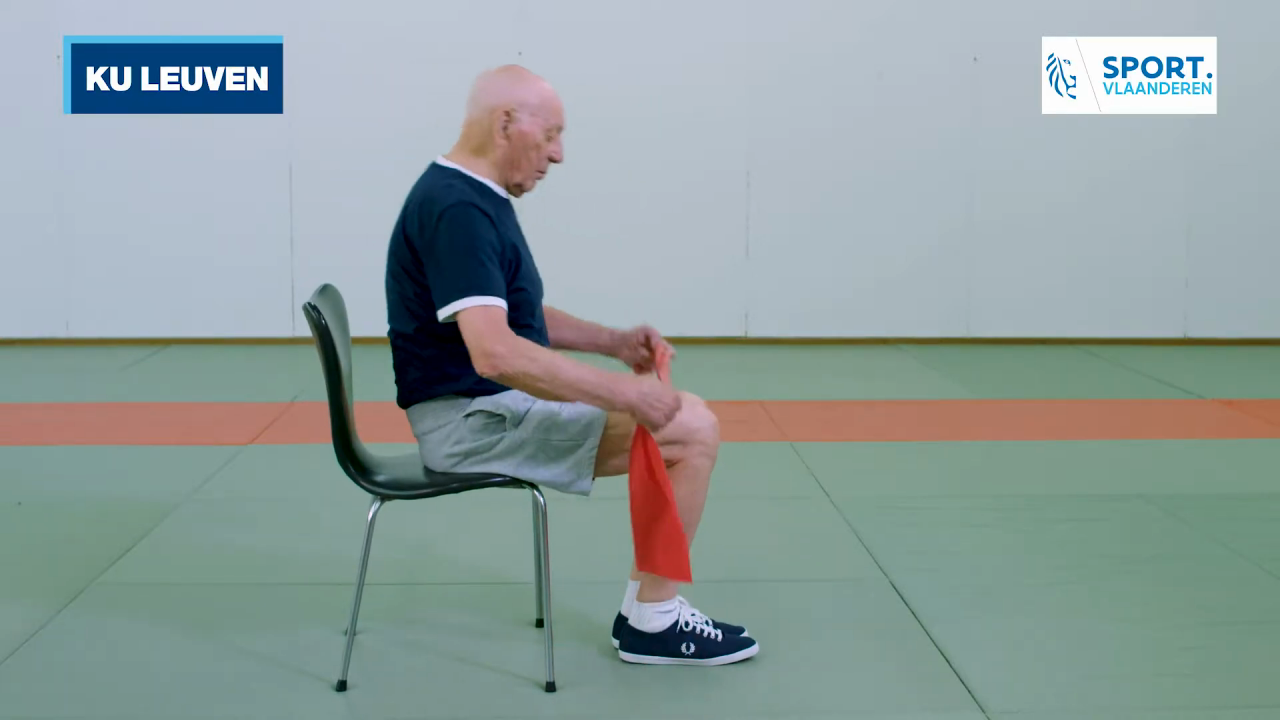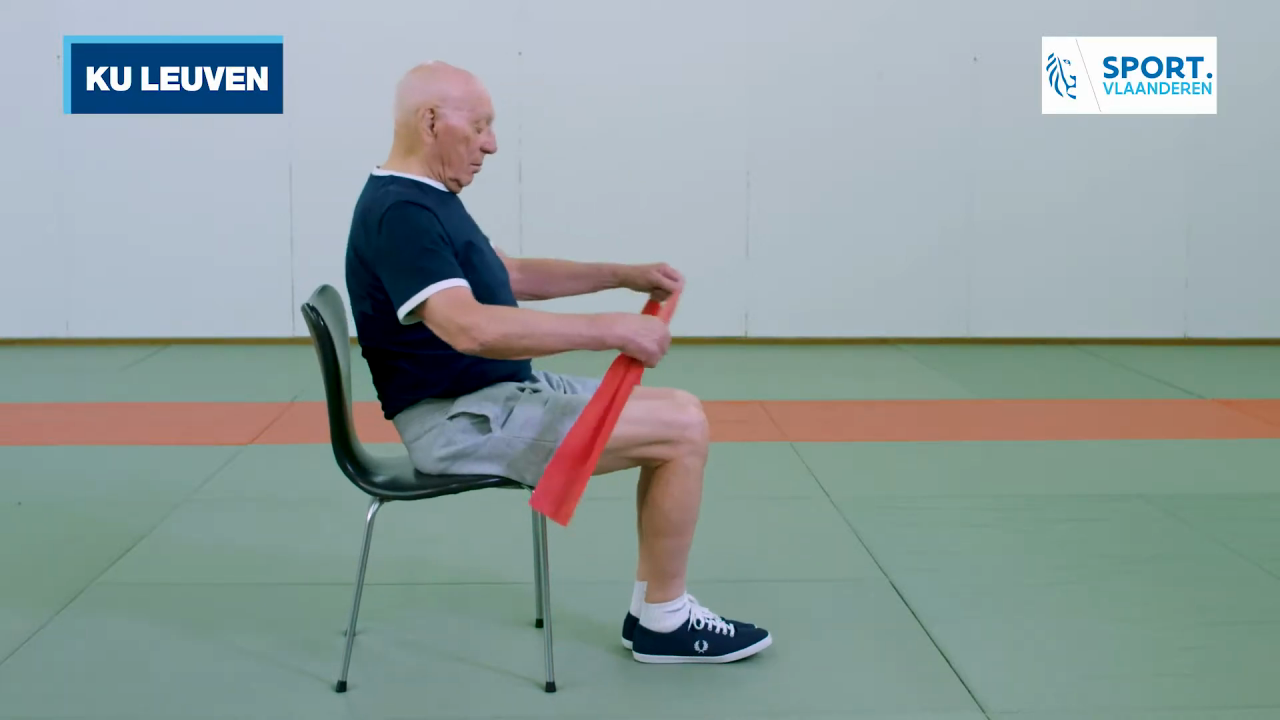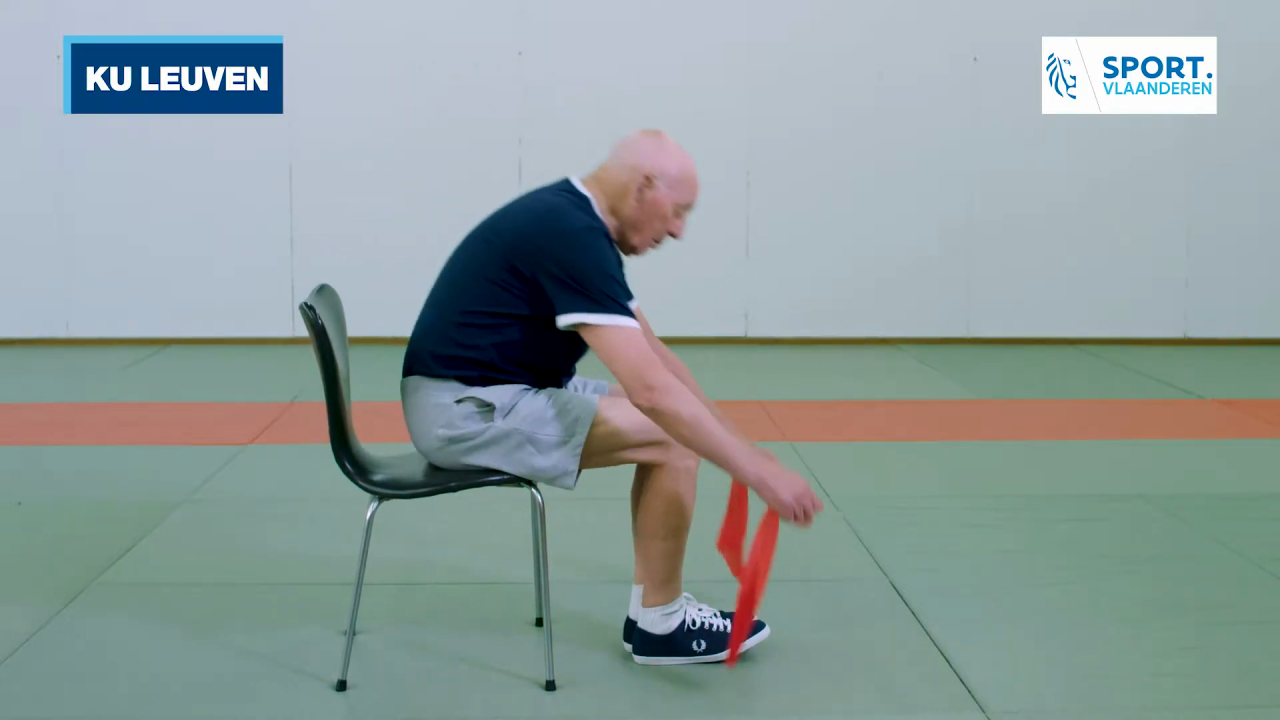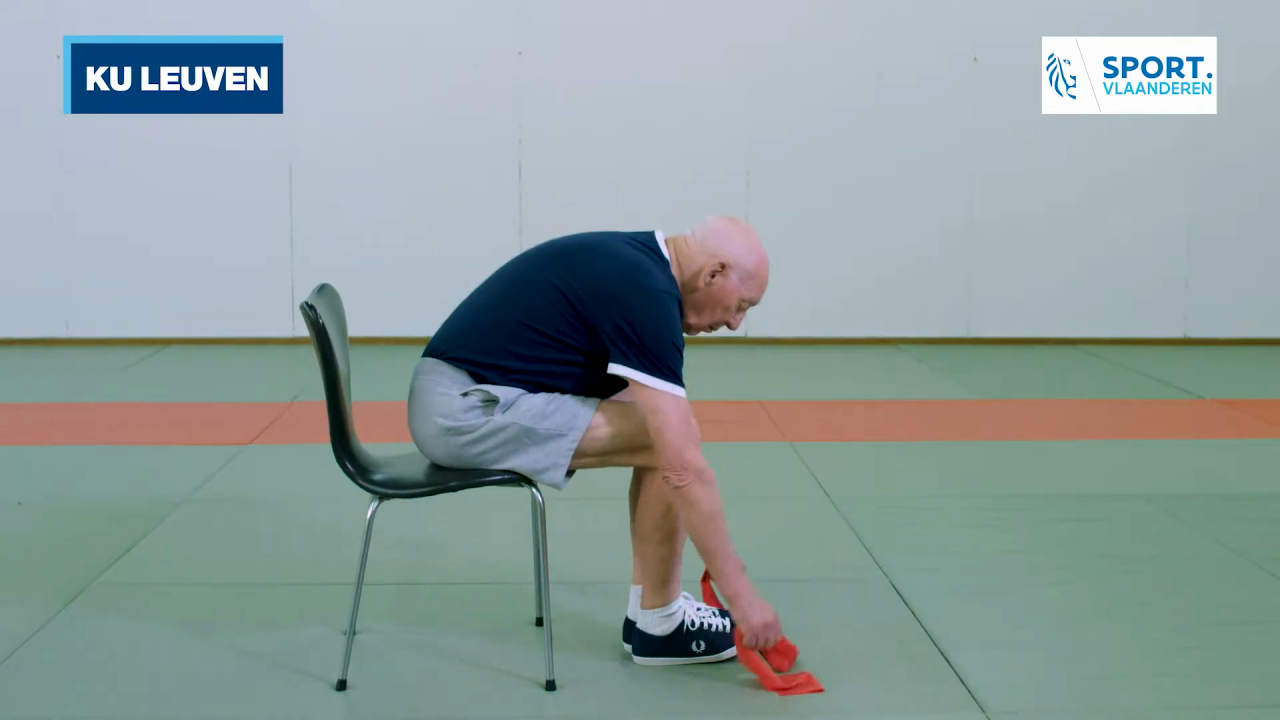
dt=0.5s
person 1, frame 1
left shoulder: (471, 196)
right shoulder: (457, 209)
right elbow: (496, 354)
left wrist: (613, 342)
right wrist: (625, 396)
left hip: (495, 404)
right hip: (473, 419)
left knee: (686, 414)
right knee: (691, 434)
left ankle: (647, 609)
right ankle: (653, 621)
person 1, frame 2
left shoulder: (425, 199)
right shoulder: (400, 214)
left elbow: (511, 275)
right elbow: (470, 329)
left wrist: (624, 274)
right wrist: (613, 329)
left hip: (496, 394)
right hip: (461, 421)
left knee: (679, 410)
right knee: (682, 430)
left ankle: (655, 607)
right ankle: (663, 620)
person 1, frame 3
left shoulder: (570, 221)
right shoulder: (571, 234)
left elbow: (645, 348)
right elbow: (647, 386)
left wrist: (731, 431)
right wrist: (758, 469)
left hip: (484, 399)
right hip: (466, 411)
left knee: (681, 431)
right knee: (673, 437)
left ankle: (660, 606)
right ankle: (660, 622)
person 1, frame 4
left shoulder: (635, 261)
right shoulder: (646, 292)
right elbow: (682, 468)
right wrist: (741, 591)
left hip: (468, 396)
right hip: (466, 409)
left knee: (667, 430)
right knee: (671, 440)
left ankle: (655, 608)
right ankle: (660, 623)
